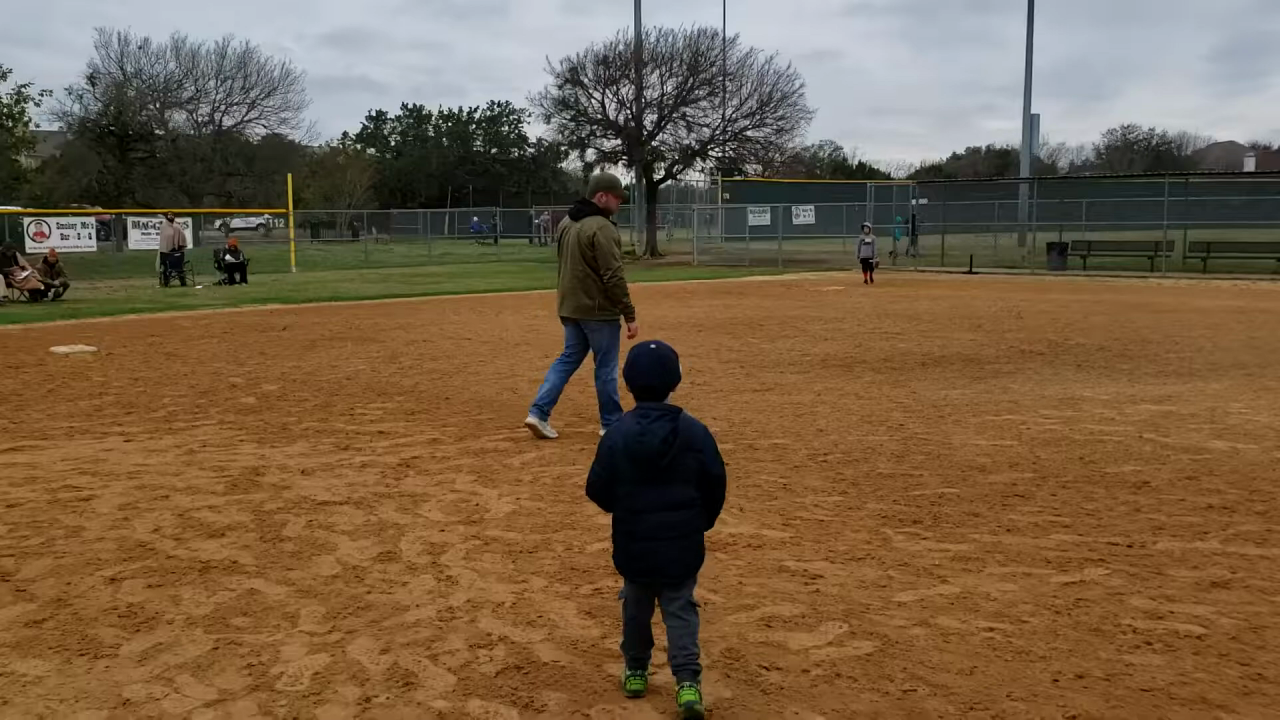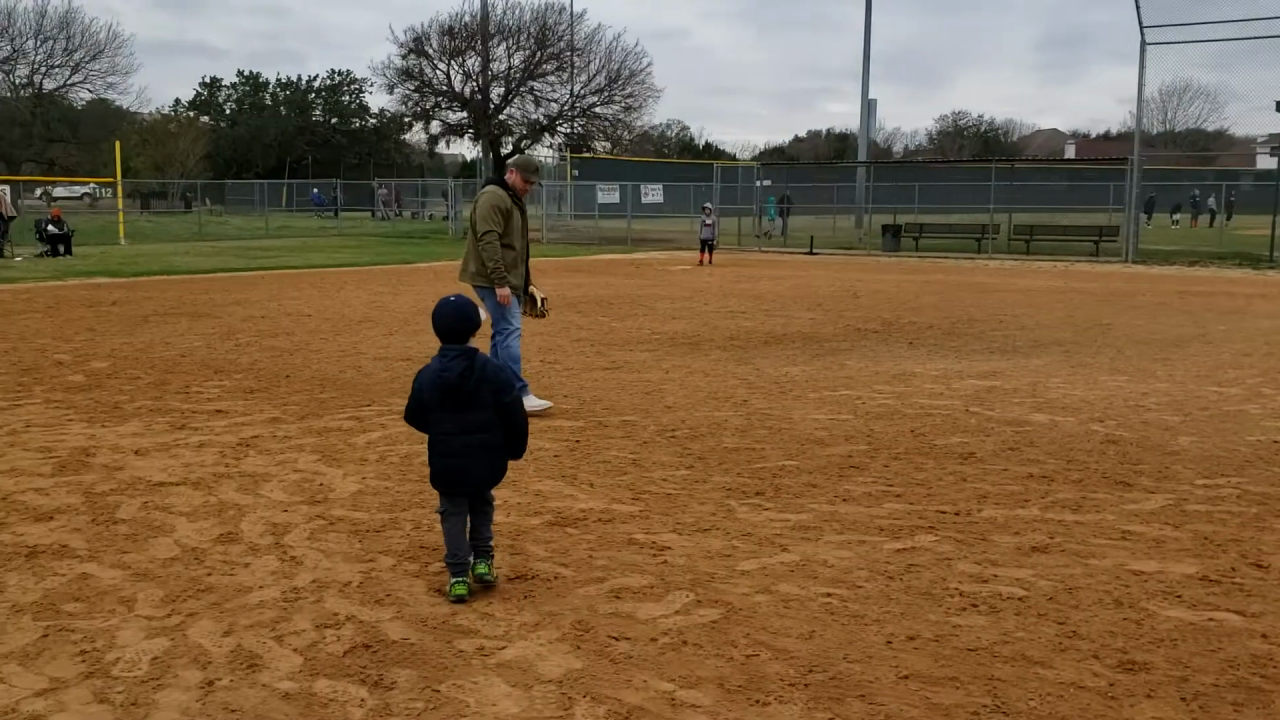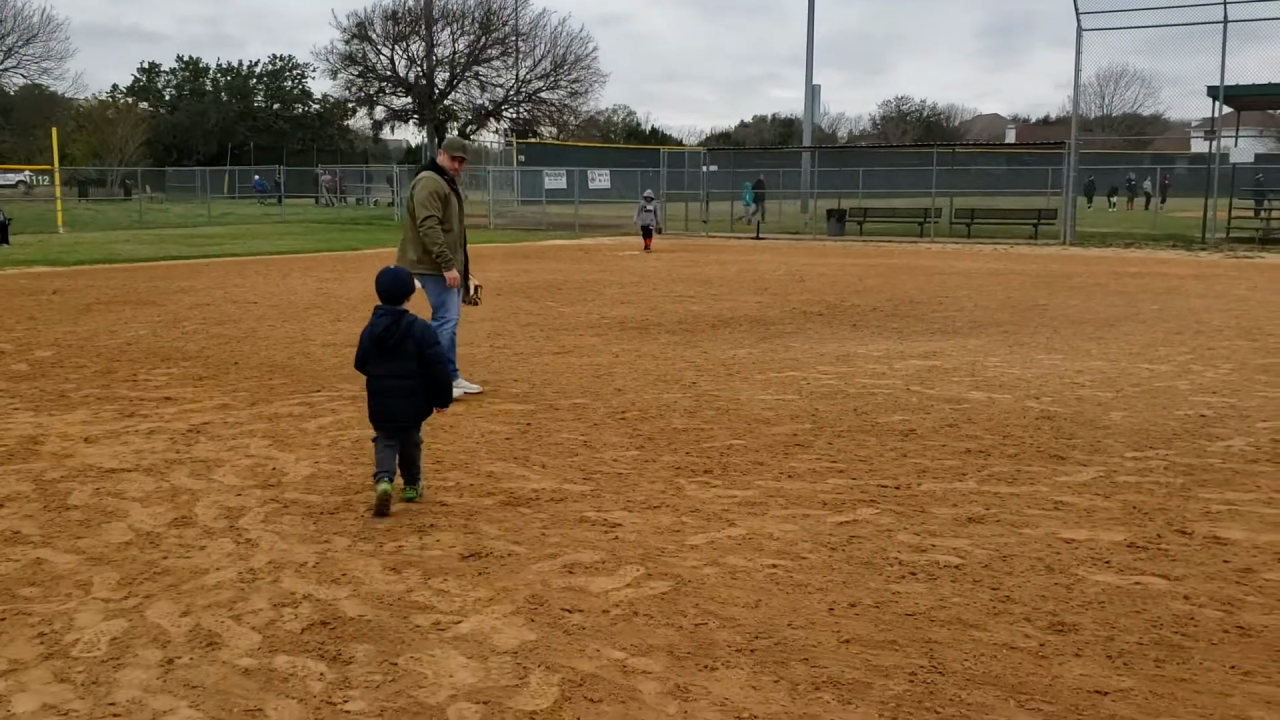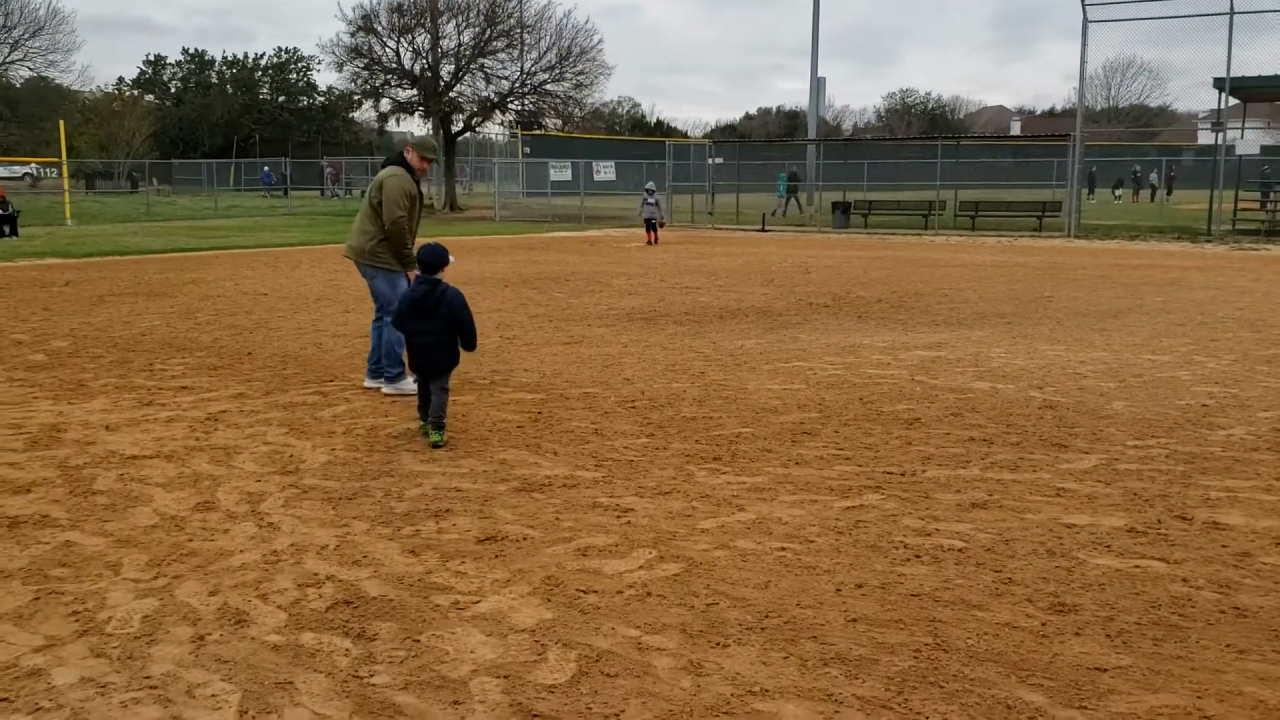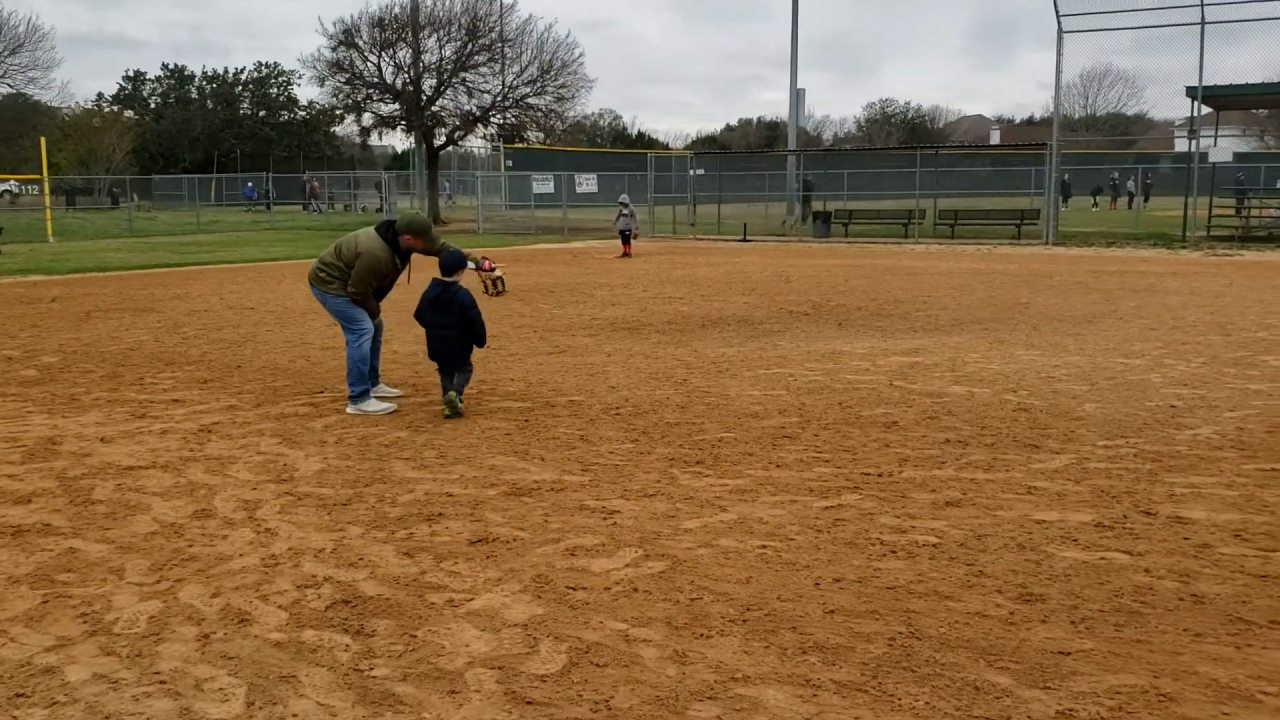
dt=1s
person 1, frame 1
left shoulder: (616, 436)
right shoulder: (695, 433)
left elbow: (598, 490)
right elbow: (715, 485)
right wrist: (701, 520)
left hip: (634, 542)
right hip: (682, 542)
left knee: (636, 605)
right knee: (680, 609)
left ankle: (635, 671)
right ankle: (687, 682)
person 1, frame 2
left shoulder: (427, 375)
right shoulder: (494, 371)
left elbow: (414, 418)
right elbow: (514, 416)
right wrist: (513, 450)
left hip: (446, 462)
right hip: (486, 459)
left knee: (453, 514)
right knee: (481, 505)
left ankle: (459, 576)
right ankle: (481, 562)
person 1, frame 3
left shoulder: (370, 330)
right shoulder: (420, 329)
left elbow: (361, 364)
right elbow: (438, 367)
right wrist: (442, 399)
left hip: (381, 403)
right hip: (413, 401)
left knee: (385, 442)
right knee: (409, 440)
left ankle: (383, 481)
right ankle: (410, 485)
person 1, frame 4
left shoulder: (409, 294)
right shoulder: (452, 295)
left elbow: (398, 323)
right elbow: (465, 324)
right wrist: (468, 344)
left hip: (418, 354)
right hip: (443, 354)
left knee: (424, 384)
right knee: (439, 388)
left ankle: (426, 420)
right ankle: (436, 429)
person 1, frame 5
left shoulder: (430, 292)
right shoulder: (463, 295)
left elbow: (419, 315)
right elbow: (475, 321)
right wrist: (480, 340)
left hip: (436, 345)
right hip: (458, 344)
left knee: (445, 372)
right knee: (464, 369)
left ankle: (449, 404)
right ankle: (454, 394)
person 2, frame 1
left shoulder: (567, 222)
right shoulder: (602, 228)
right elbow: (614, 277)
right wrist: (630, 315)
left hip: (571, 306)
right hip: (598, 309)
left knee: (568, 359)
right knee: (606, 366)
left ankle: (538, 412)
right ankle: (612, 424)
person 2, frame 2
left shoulder: (514, 200)
right shoulder: (492, 197)
right elbow: (488, 242)
left wrist: (525, 282)
right wrist: (501, 282)
left hip: (510, 280)
right hip: (494, 279)
left knee: (504, 332)
right knee: (509, 330)
right ankle: (518, 395)
person 2, frame 3
left shoulder: (448, 184)
right shoulder: (429, 182)
right elbow: (428, 227)
left wrist: (461, 269)
right wrist: (448, 266)
left hip: (447, 266)
right hip: (434, 266)
left knee: (448, 319)
right knee: (446, 319)
left ankle: (447, 377)
person 2, frame 4
left shoulder: (403, 178)
right shoulder: (397, 178)
left elbow: (402, 225)
right elbow: (396, 225)
left wrist: (410, 262)
right wrist: (410, 264)
left hip: (374, 256)
right hip: (379, 256)
left knee: (385, 314)
right knee: (397, 313)
left ankle: (377, 374)
right ankle: (394, 378)
person 2, frame 5
left shoulder: (402, 237)
right shoulder: (374, 254)
left elbow: (439, 247)
right elbow: (356, 291)
left wrist: (477, 263)
right wrist: (374, 312)
left hip: (351, 283)
right hip: (328, 283)
left knee: (373, 327)
right knee: (362, 330)
left ankle: (371, 384)
right ankle: (358, 400)
